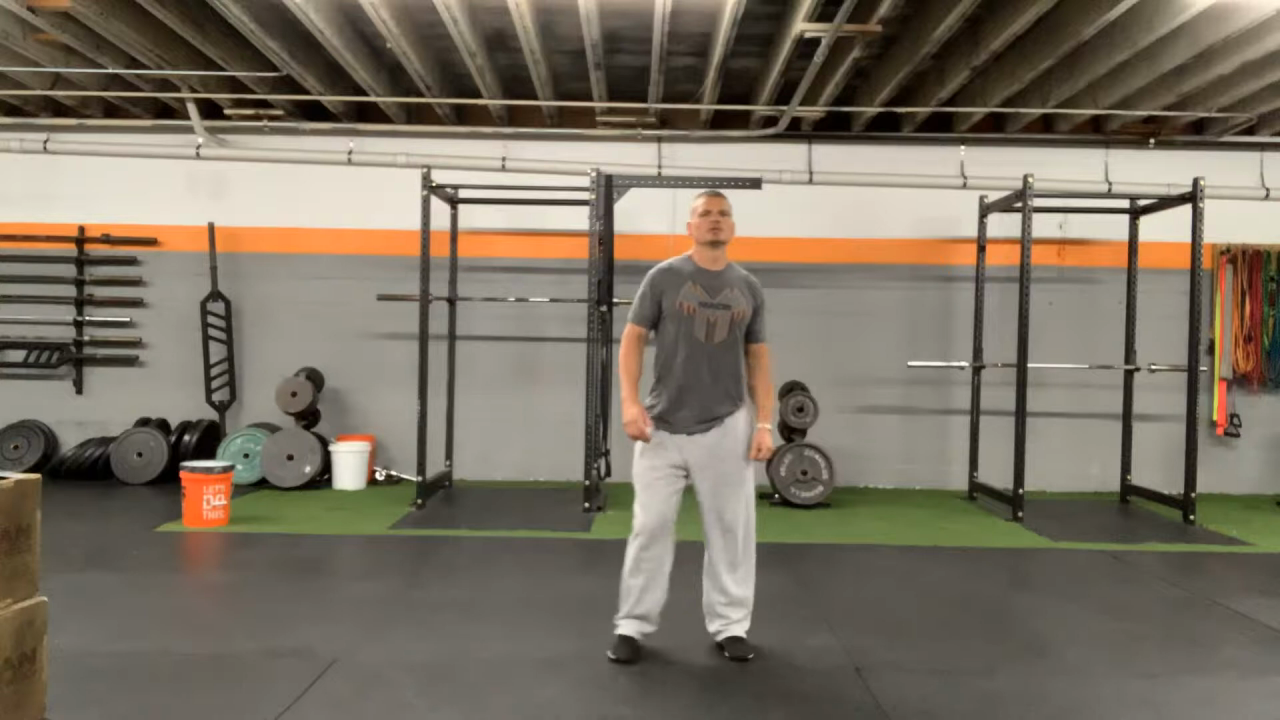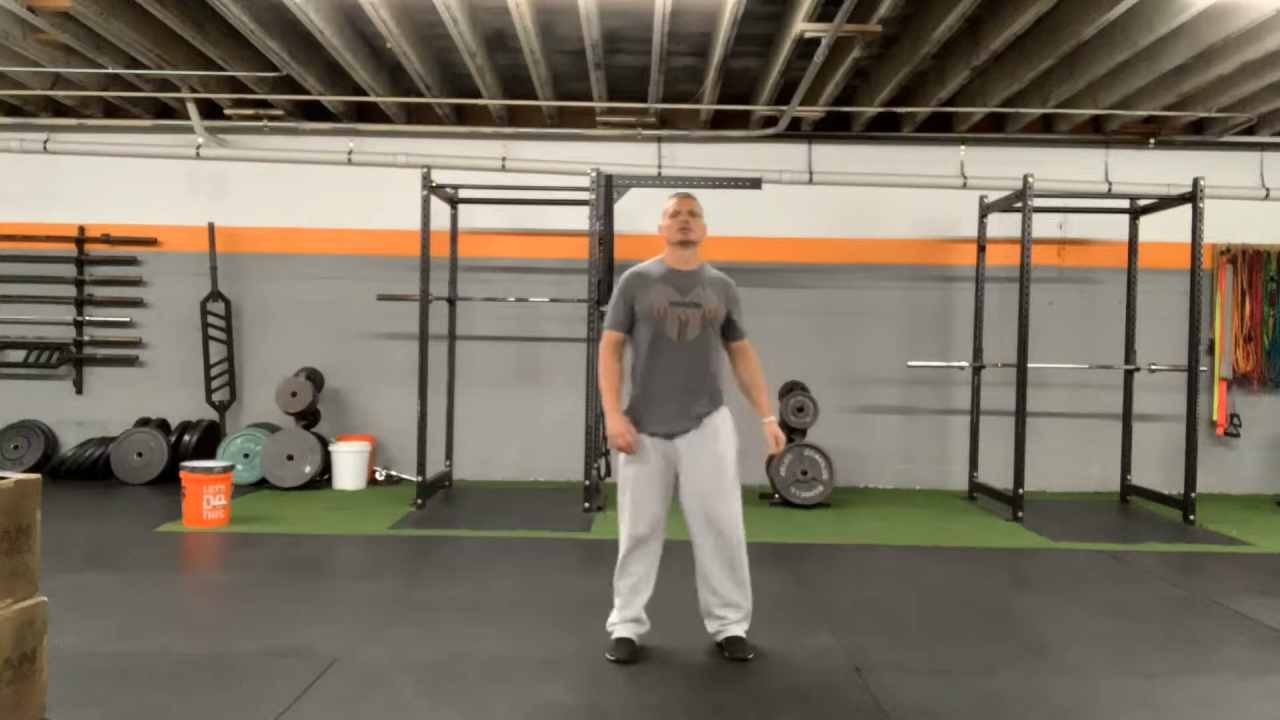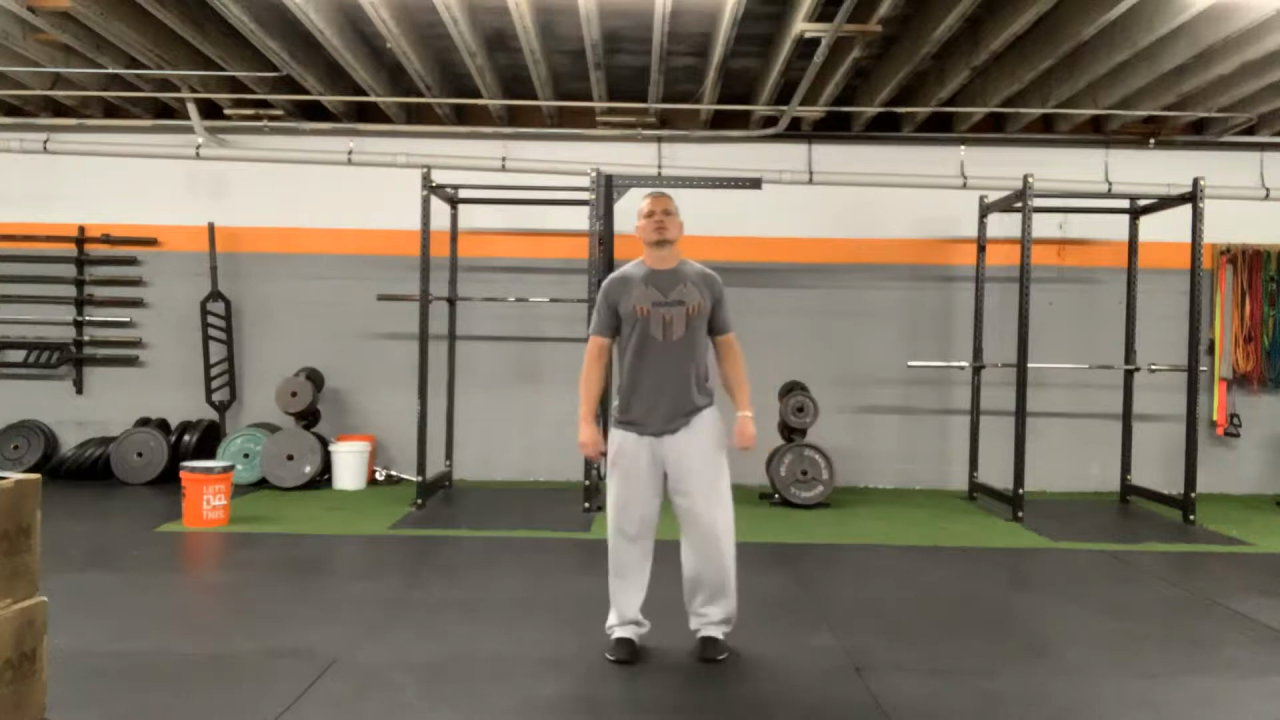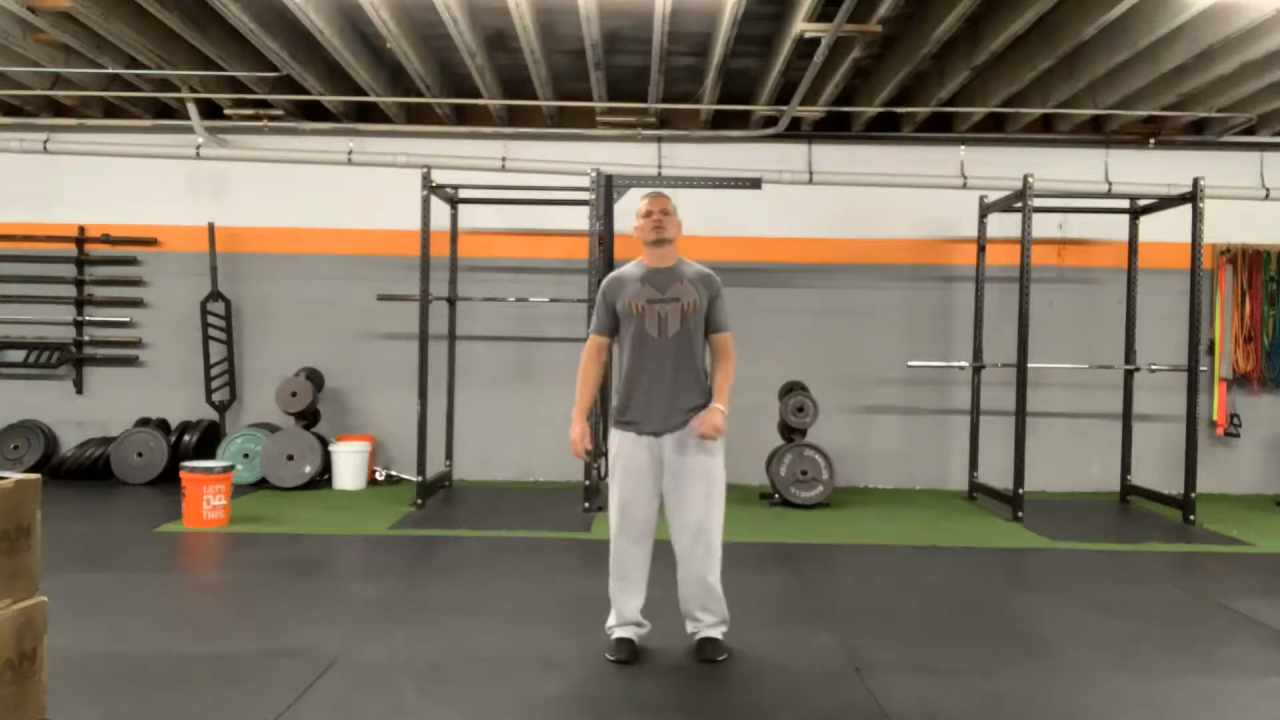
dt=0.2s
person 1, frame 1
left shoulder: (749, 287)
right shoulder: (663, 278)
left elbow: (758, 359)
right elbow: (632, 341)
left wrist: (764, 423)
right wrist: (630, 402)
left hip: (725, 426)
right hip: (663, 426)
left knee: (731, 529)
right knee: (652, 525)
left ankle: (729, 625)
right ankle: (632, 624)
person 1, frame 2
left shoulder: (721, 287)
right shoulder: (636, 281)
left elbow: (742, 354)
right elbow: (610, 348)
left wrist: (767, 416)
right wrist: (613, 413)
left hip: (706, 425)
right hip: (645, 430)
left knee: (721, 529)
right knee: (639, 532)
left ankle: (728, 624)
right ankle: (626, 625)
person 1, frame 3
left shoulder: (706, 282)
right shoulder: (618, 284)
left elbow: (727, 348)
right elbow: (597, 353)
left wrist: (744, 411)
right wrist: (586, 420)
left hip: (695, 423)
right hip: (632, 428)
left knee: (711, 527)
right knee: (629, 530)
left ankle: (711, 623)
right ankle: (625, 625)
person 1, frame 4
left shoulder: (704, 281)
right shoulder: (616, 284)
left elbow: (723, 350)
right elbow: (596, 352)
left wrist: (718, 405)
right wrist: (579, 417)
left hip: (692, 426)
right hip: (632, 429)
left knee: (699, 532)
right knee: (630, 530)
left ankle: (707, 625)
right ankle: (625, 626)
